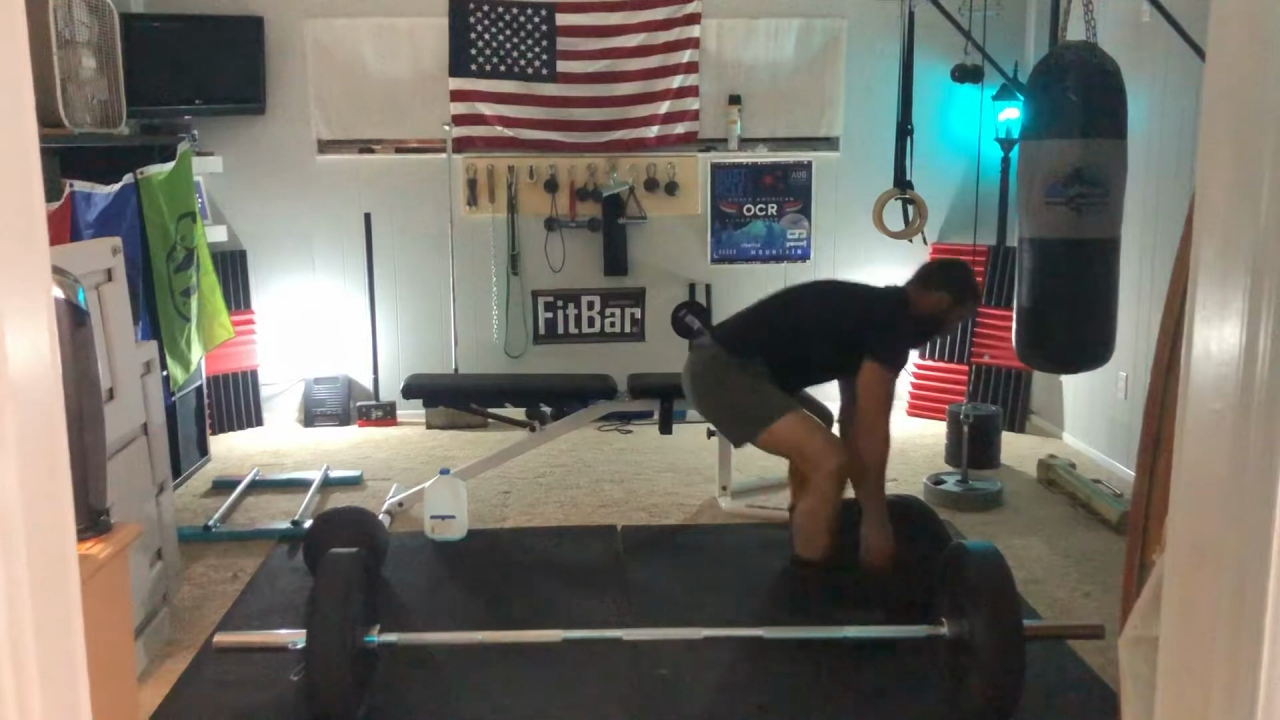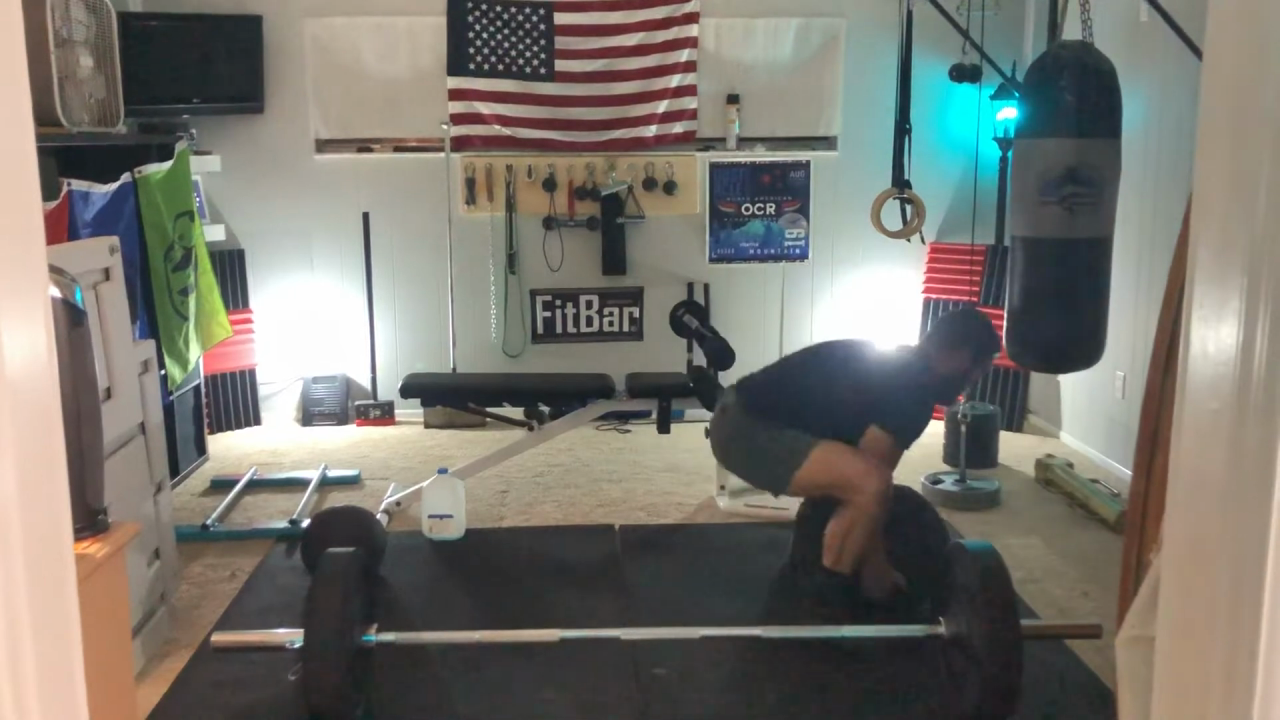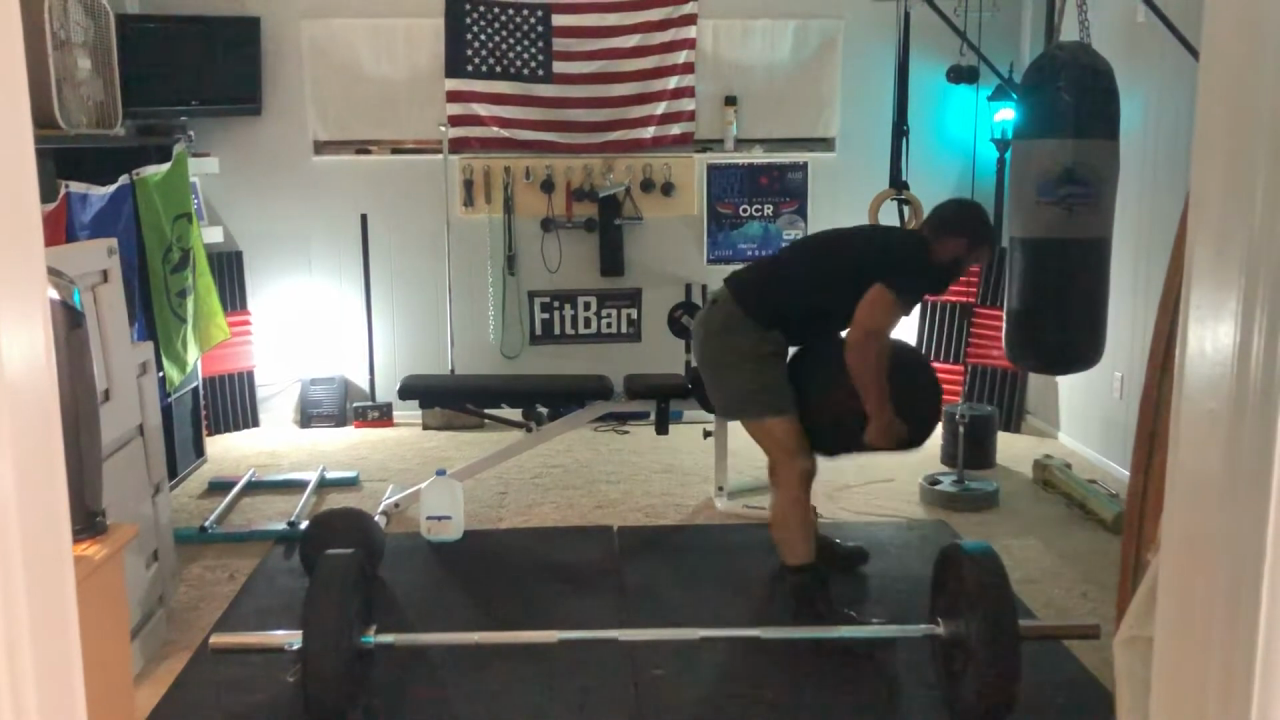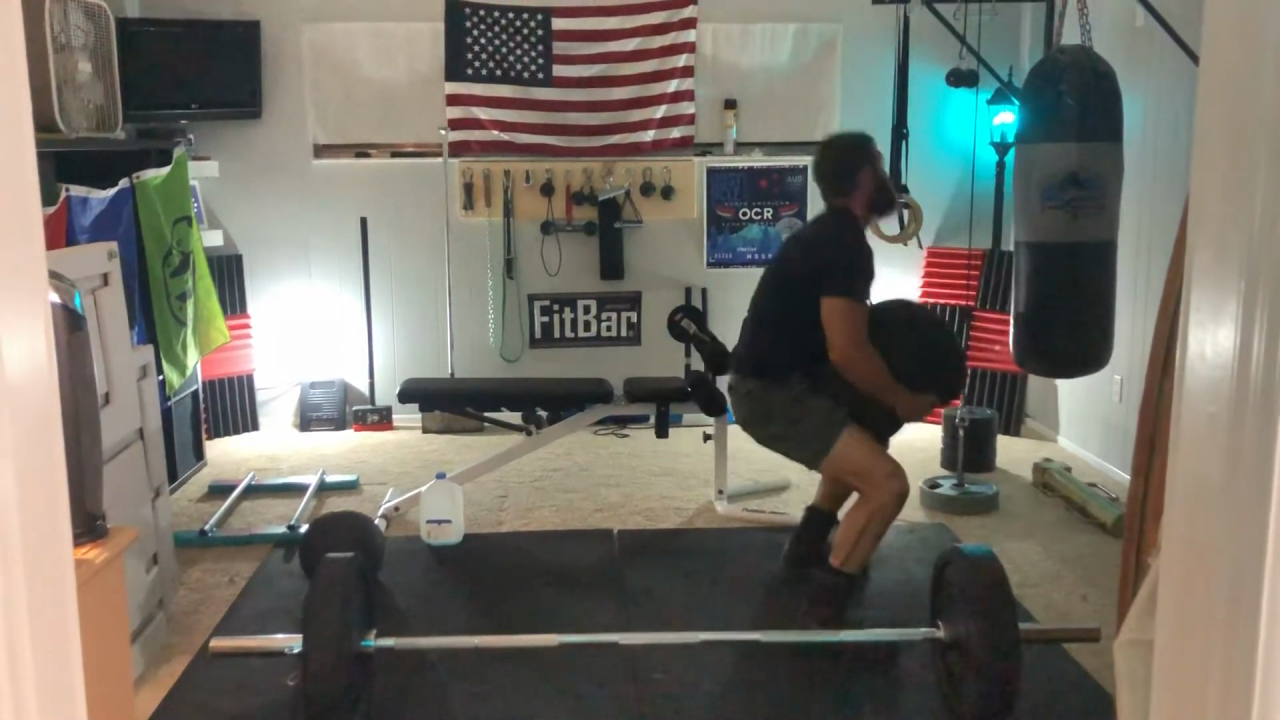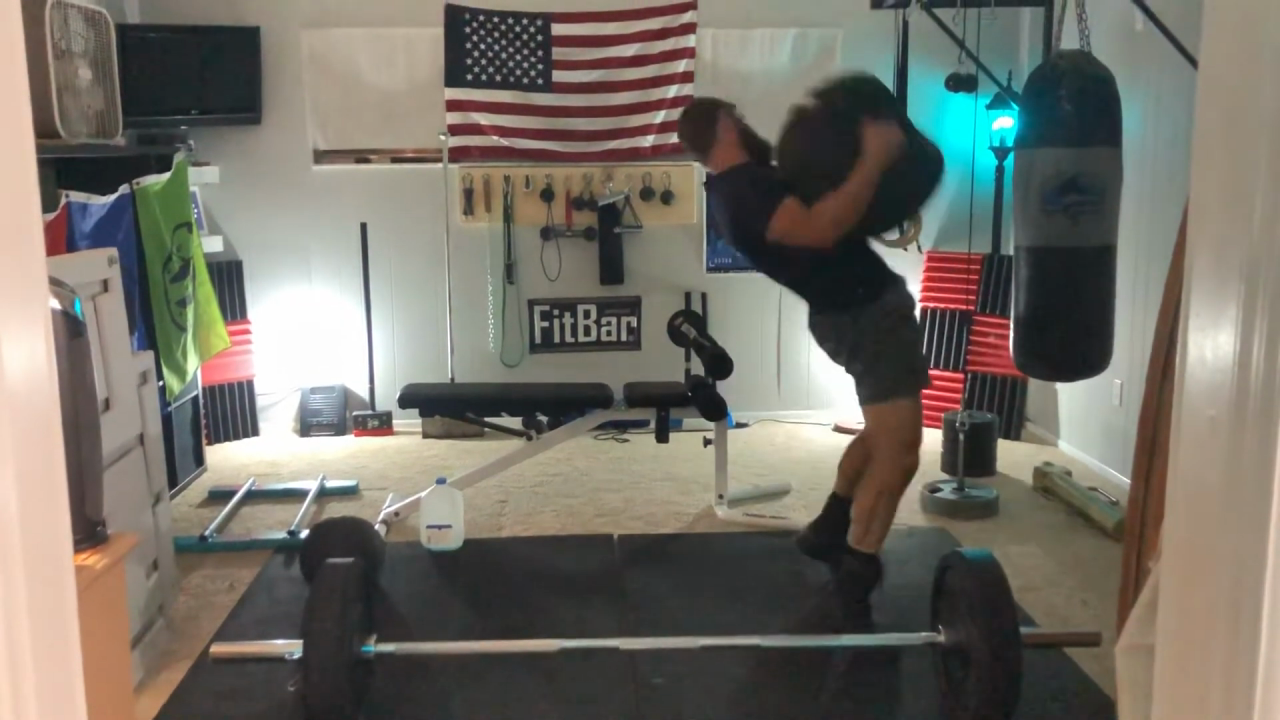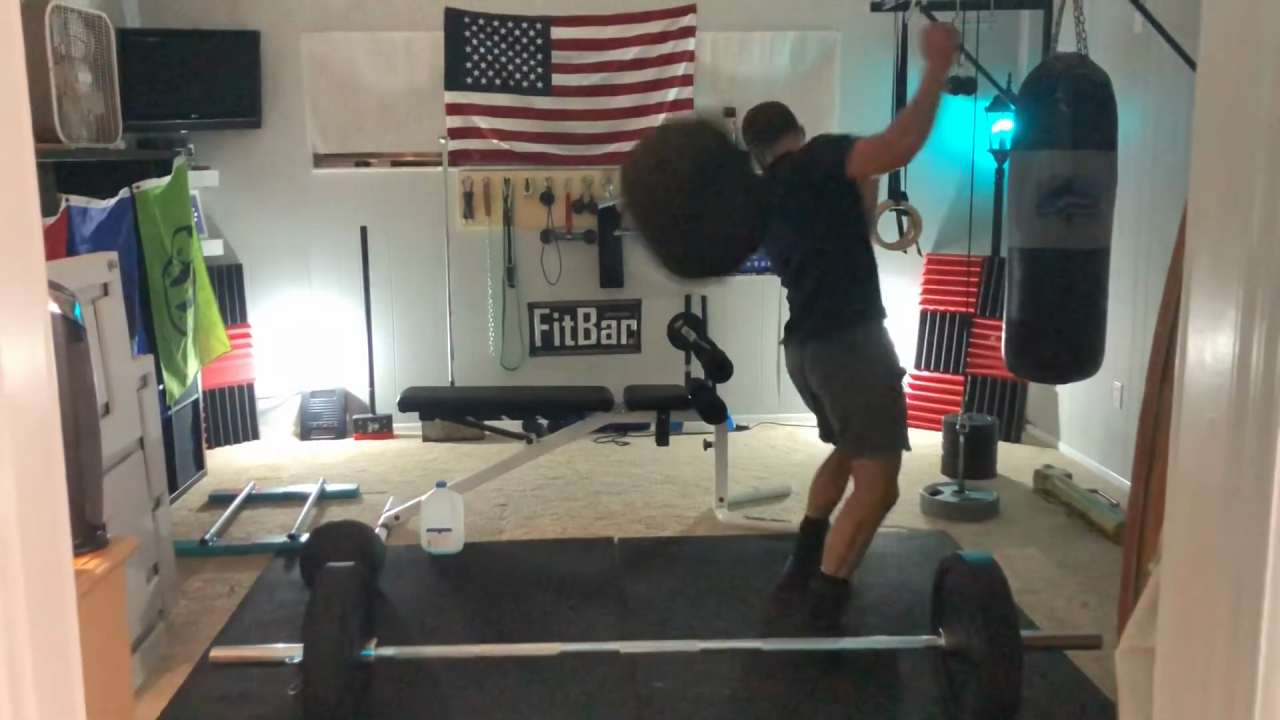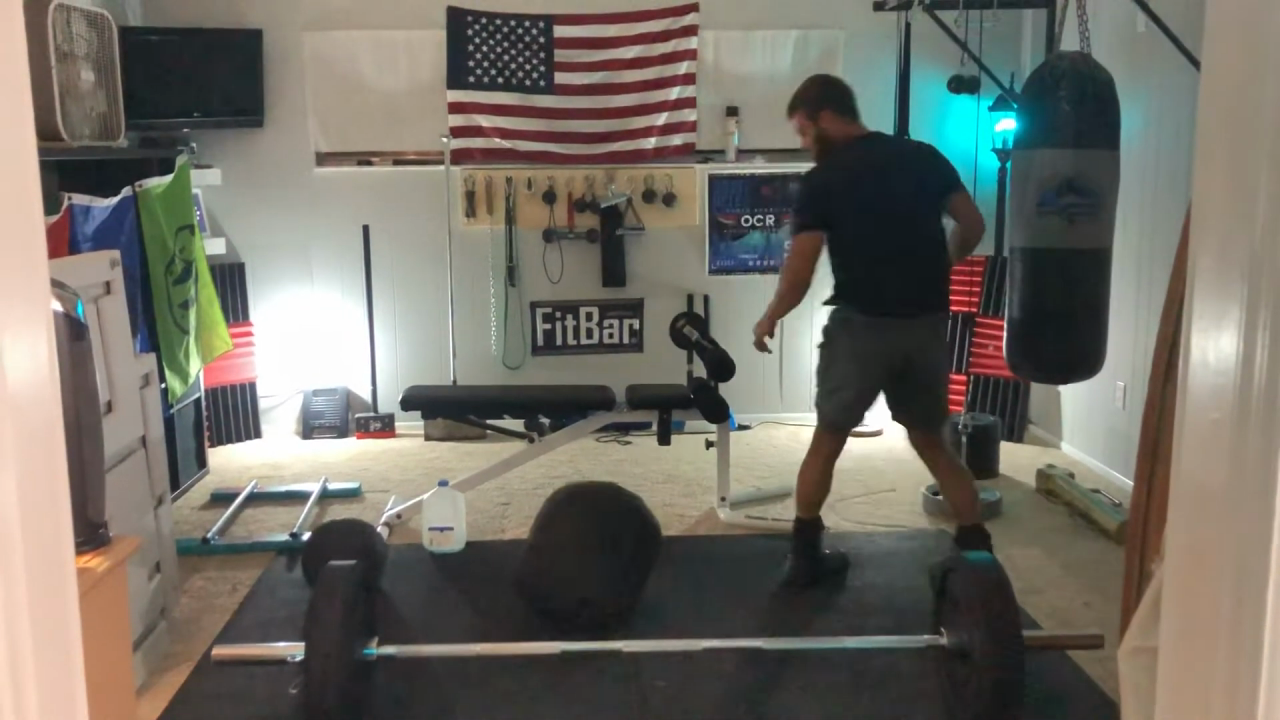
dt=0.5s
person 1, frame 1
left shoulder: (874, 308)
right shoulder: (891, 324)
left elbow: (853, 421)
right elbow: (872, 428)
left wrist: (866, 499)
right wrist: (876, 516)
left hip: (722, 361)
right hip: (723, 371)
left knee: (813, 433)
right knee: (828, 462)
left ankle: (805, 534)
person 1, frame 2
left shoulder: (893, 364)
right shoulder: (911, 394)
left elbow: (860, 464)
right elbow: (870, 483)
right wrist: (876, 566)
left hip: (742, 415)
right hip: (745, 430)
right knee: (870, 485)
person 1, frame 3
left shoulder: (891, 249)
right shoulder: (912, 264)
left elbow: (857, 334)
right elbow: (862, 338)
right wrist: (882, 418)
left hip: (734, 320)
right hip: (738, 338)
right knee: (792, 466)
left ankle: (806, 544)
right ankle: (811, 607)
person 1, frame 4
left shoulder: (828, 234)
right shoulder: (845, 247)
right elbow: (848, 352)
left wrist: (889, 396)
right wrist: (904, 402)
left hip: (773, 382)
right hip: (772, 395)
left knee: (859, 441)
right knee: (886, 483)
left ankle: (808, 547)
right ankle: (825, 605)
person 1, frame 5
left shoulder: (749, 185)
right shoulder: (741, 190)
left elbow: (818, 216)
right elbow: (823, 229)
right wrist: (874, 159)
left hip: (856, 310)
right hip: (862, 315)
left knee: (879, 445)
right knee: (895, 456)
left ankle: (825, 535)
right ankle: (853, 589)
person 1, frame 6
left shoulder: (773, 195)
right shoulder: (818, 162)
right elbow: (899, 147)
left wrist: (858, 194)
right wrist: (936, 69)
left hip: (807, 343)
right hip: (847, 342)
left knee: (851, 452)
right knee: (877, 484)
left ankle: (805, 562)
right ankle: (822, 608)
person 1, frame 7
left shoulder: (825, 178)
right shoulder: (925, 158)
left elbow: (800, 267)
right elbow: (973, 225)
left wrist: (770, 318)
left hip: (862, 326)
right hip: (927, 324)
left knee: (826, 441)
right knee: (933, 444)
left ankle: (805, 557)
right ankle: (979, 558)
